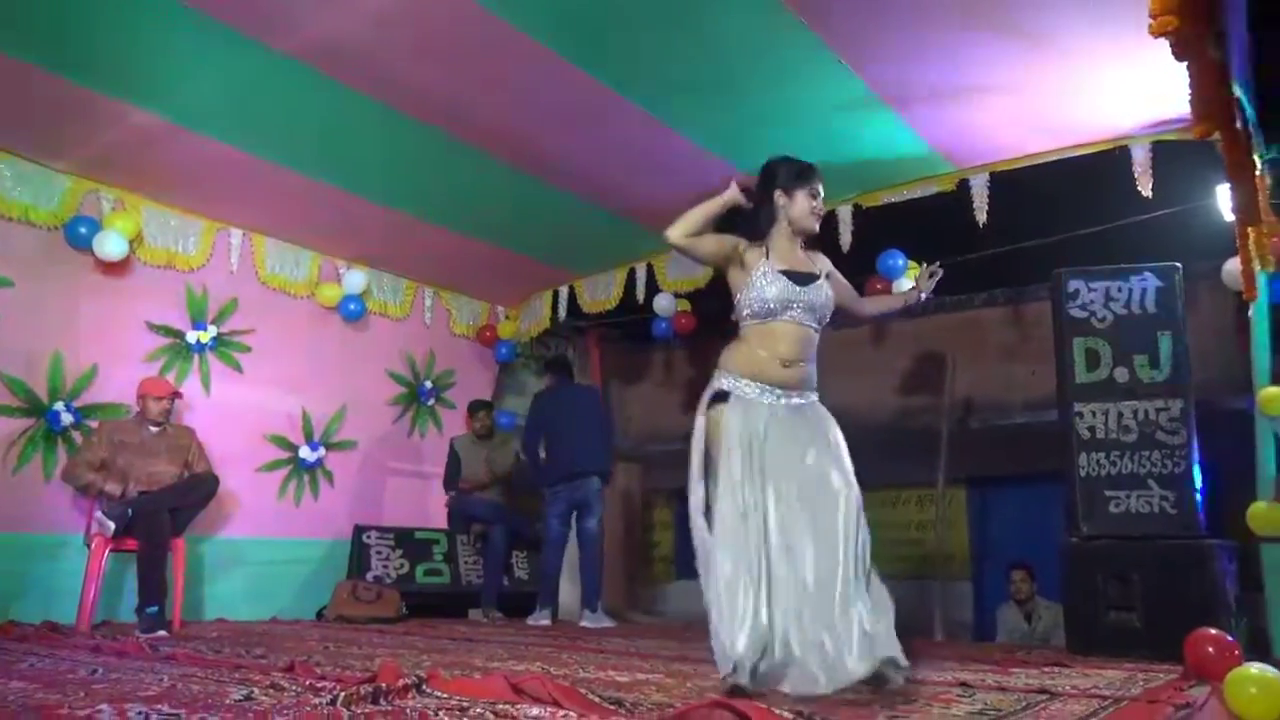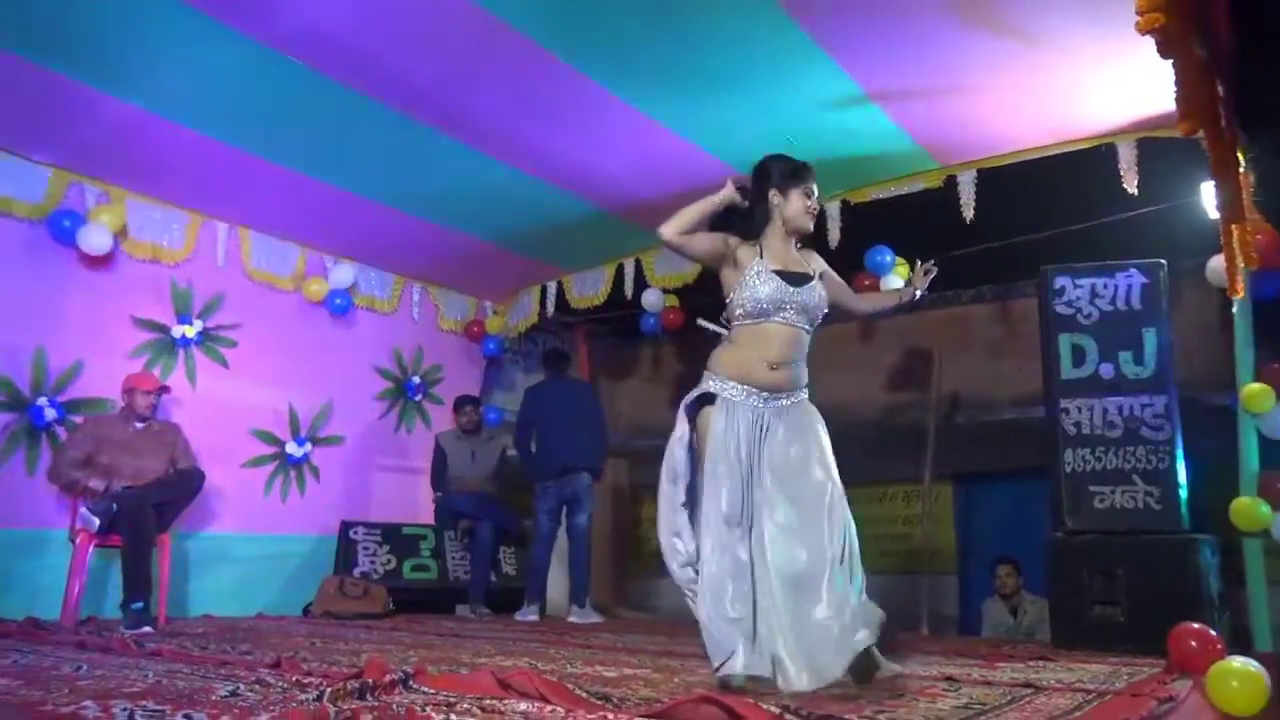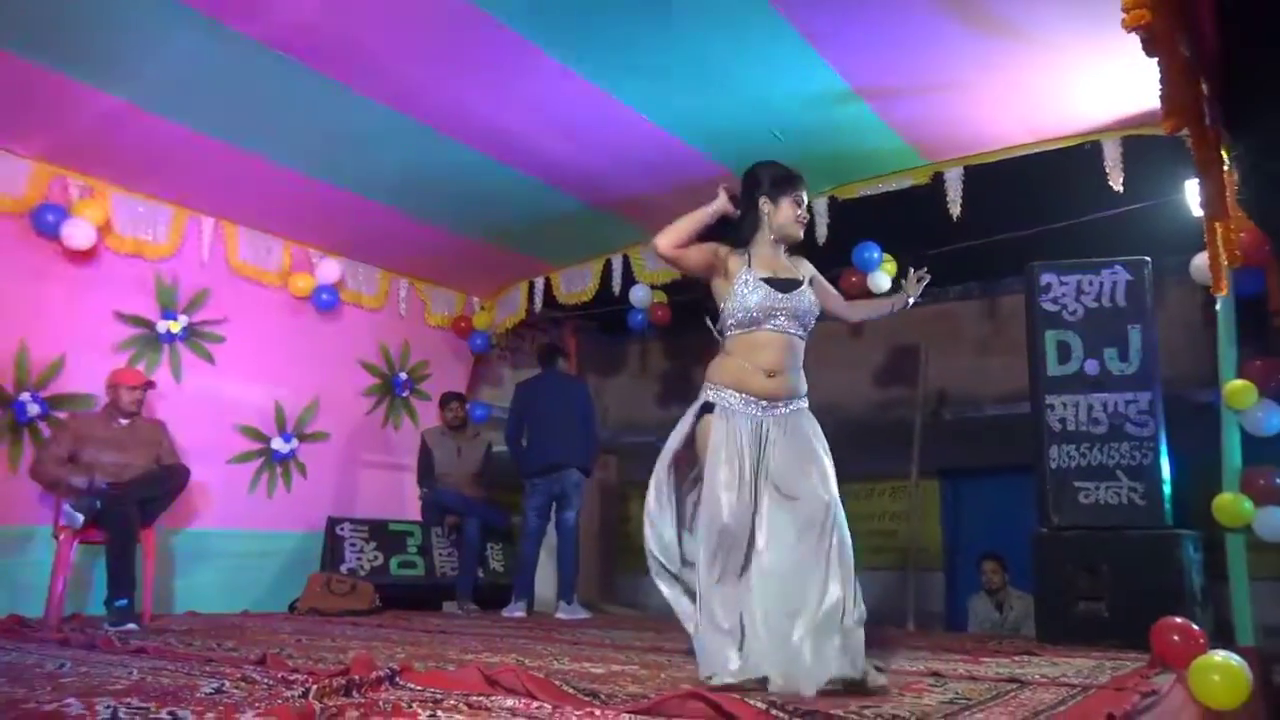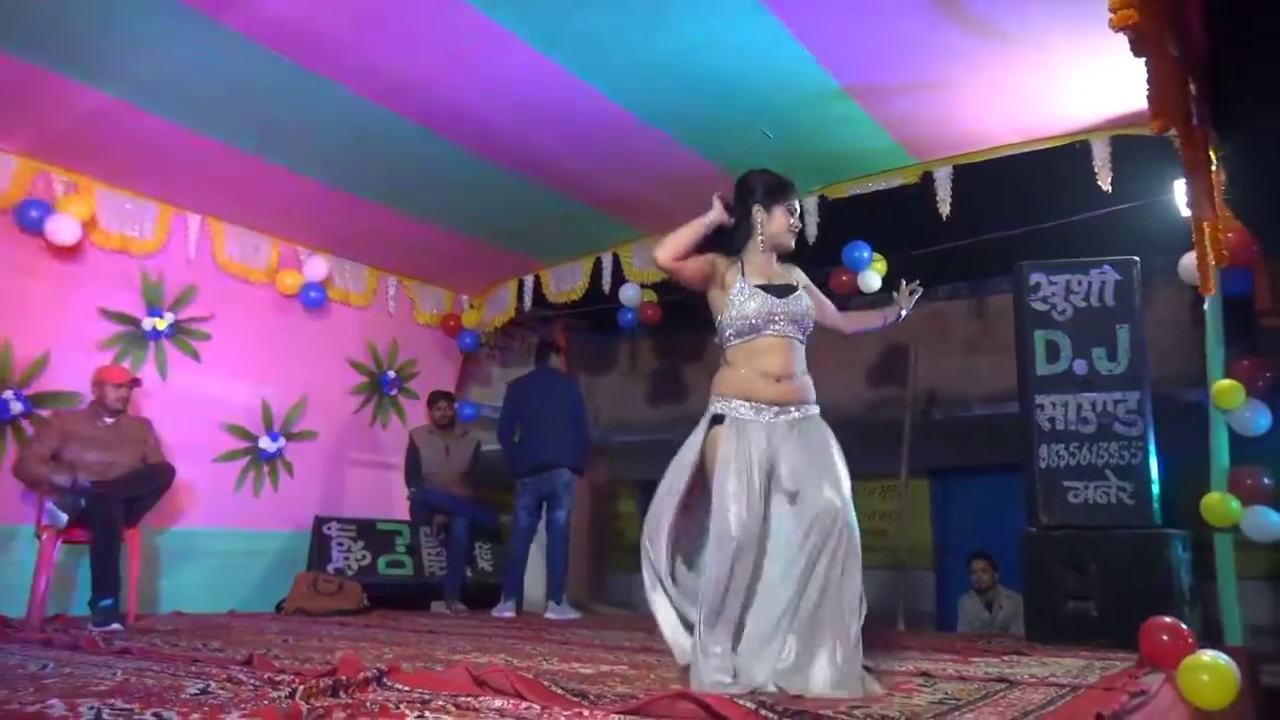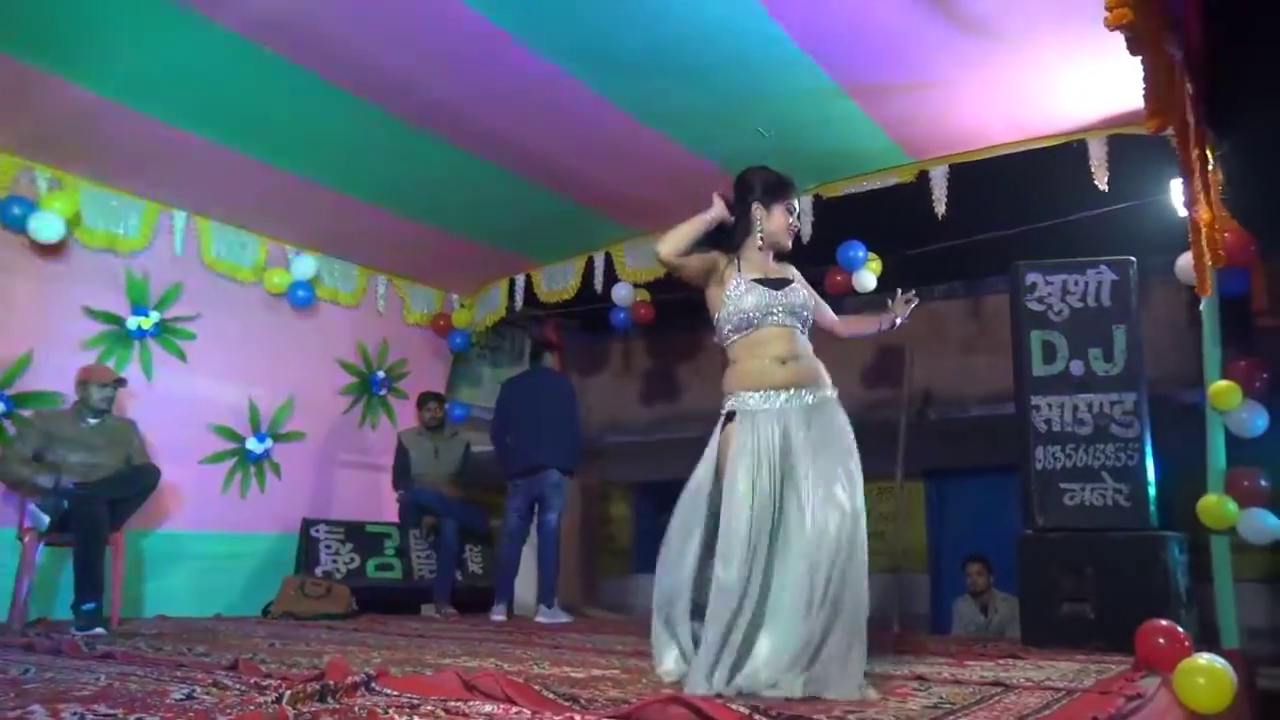
dt=0.1s
person 1, frame 1
left shoulder: (819, 263)
right shoulder: (742, 252)
left elbow: (862, 306)
right elbow: (677, 236)
left wrist: (913, 294)
right wrist: (728, 199)
left hip: (802, 408)
right hip: (741, 400)
left knee: (831, 514)
right knee: (744, 524)
left ankle: (860, 646)
right ankle: (749, 659)
person 1, frame 2
left shoulder: (812, 263)
right shoulder: (735, 251)
left elbow: (857, 303)
right elbow: (670, 234)
left wrist: (908, 292)
right wrist: (723, 198)
left hip: (790, 409)
right hip: (730, 402)
left knee: (817, 512)
right knee: (730, 521)
left ankle: (843, 641)
right ankle: (741, 654)
person 1, frame 3
left shoulder: (803, 270)
right shoulder: (726, 260)
left elbow: (848, 311)
right elbow: (665, 246)
left wrist: (900, 299)
right wrist: (718, 208)
left hip: (790, 415)
right hip: (730, 409)
left knee: (818, 518)
right knee: (729, 526)
left ankle: (838, 654)
right ankle: (727, 656)
person 1, frame 4
left shoulder: (795, 277)
right shoulder: (721, 270)
left elbow: (843, 322)
right elbow: (664, 258)
left wrist: (895, 311)
right wrist: (714, 217)
left hip: (799, 421)
right hip: (738, 420)
left knee: (830, 525)
right knee: (734, 536)
left ankle: (832, 662)
right ankle: (720, 663)
person 1, frame 5
left shoulder: (792, 273)
right shoulder: (717, 268)
left elbow: (835, 325)
right elbow: (667, 251)
left wrist: (889, 318)
right wrist: (716, 214)
left hip: (817, 409)
right hip: (754, 414)
left knee: (835, 528)
right knee: (741, 534)
left ankle: (832, 664)
right ankle: (714, 664)
person 2, frame 1
left shoulder: (542, 400)
right shoulder: (593, 396)
left elbow: (529, 444)
right elbow: (609, 437)
left wrist: (541, 475)
right wrist: (603, 471)
left hip: (558, 481)
right hip: (590, 478)
left knee: (553, 544)
right knee: (591, 543)
left ankle: (544, 609)
right ankle: (591, 610)
person 2, frame 2
left shoulder: (534, 394)
right shoulder: (586, 390)
left elbow: (521, 438)
right elbow: (601, 433)
left wrist: (533, 469)
right wrist: (595, 467)
left hip: (549, 476)
right hip: (581, 473)
left knee: (542, 539)
right knee: (580, 538)
left ankle: (533, 605)
right ankle: (579, 606)
person 2, frame 3
left shoulder: (525, 389)
right shoulder: (577, 386)
left elbow: (512, 434)
right elbow: (591, 430)
left wrist: (525, 466)
right wrist: (586, 464)
left hip: (538, 472)
right hip: (571, 470)
left knee: (530, 536)
right knee: (568, 534)
left ankle: (520, 601)
right ankle: (566, 602)
person 2, frame 4
left shoulder: (518, 387)
right shoulder: (569, 384)
left elbow: (504, 432)
right elbow: (583, 428)
left wrist: (518, 463)
right wrist: (579, 464)
left hip: (529, 471)
right hip: (562, 469)
left knee: (521, 535)
right knee: (558, 534)
left ankle: (509, 600)
right ankle: (556, 602)
person 2, frame 5
left shoulder: (510, 386)
right shoulder: (560, 383)
left elbow: (496, 432)
right elbow: (573, 428)
right wrist: (572, 464)
left hip: (520, 473)
right hip: (553, 470)
left knee: (511, 536)
right knee: (549, 535)
left ankle: (501, 604)
right ankle: (547, 606)
person 3, frame 1
left shoulder: (185, 436)
right shoulder: (112, 431)
left elbow: (205, 480)
right elbow: (74, 471)
right wrist: (118, 489)
left hip: (167, 514)
right hip: (127, 514)
left knee: (210, 482)
right knee: (155, 518)
left ankle: (121, 514)
right ankle: (151, 614)
person 3, frame 2
left shoulder: (171, 432)
right shoulder: (96, 427)
left elbow: (190, 477)
right elbow: (60, 469)
right wrist: (103, 485)
left hip: (151, 510)
right hip: (111, 510)
left knee: (195, 476)
right knee: (140, 514)
left ankle: (107, 509)
right ankle: (136, 610)
person 3, frame 3
left shoulder: (155, 429)
right shoulder: (80, 423)
left elbow: (174, 474)
right elbow: (42, 467)
right wrist: (86, 482)
left hip: (135, 507)
right hip: (95, 506)
left knee: (180, 473)
right knee: (123, 510)
left ankle: (90, 506)
right ankle: (120, 607)
person 3, frame 4
left shoulder: (141, 427)
right shoulder: (64, 421)
left elbow: (159, 473)
right elbow: (25, 465)
right wrist: (70, 480)
left hip: (120, 505)
right hip: (82, 508)
left knee: (166, 471)
right knee: (107, 508)
left ankle: (76, 503)
right ankle: (105, 607)
person 3, frame 5
left shoulder: (125, 428)
right shoulder: (47, 422)
left elbow: (143, 474)
right wrist: (53, 482)
left hip: (105, 508)
right hip: (66, 510)
left knee: (150, 474)
right knee: (92, 510)
left ankle: (59, 505)
right ankle: (87, 610)
person 4, frame 1
left shoulder: (510, 450)
right shoulder: (458, 445)
right elbow: (450, 486)
right wrist: (483, 480)
left hip: (496, 515)
right hip: (465, 515)
left knee: (499, 532)
right knee: (465, 505)
left ankle: (489, 605)
right ankle: (529, 528)
person 4, frame 2
left shoulder: (497, 444)
right shoulder: (444, 440)
left elbow: (500, 485)
right elbow: (438, 485)
right wrist: (471, 489)
left hip: (484, 510)
right hip: (451, 511)
left knee: (486, 528)
right knee: (453, 501)
left ankle: (477, 600)
right ankle: (517, 525)
person 4, frame 3
left shoulder: (482, 442)
right shoulder: (430, 438)
left elbow: (485, 483)
right elbow: (425, 481)
left wrist: (460, 512)
right wrist: (461, 493)
left hip: (469, 508)
right hip: (438, 508)
left knee: (473, 525)
right knee: (440, 496)
left ankle: (464, 597)
right ankle: (505, 521)
person 4, frame 4
left shoulder: (471, 441)
right shoulder: (417, 437)
left elbow: (473, 483)
right elbow: (412, 481)
left wrist: (447, 511)
right wrist: (449, 491)
left hip: (457, 507)
right hip: (426, 508)
left knee: (461, 524)
right knee: (428, 495)
left ankle: (452, 597)
right ankle: (495, 521)
person 4, frame 5
left shoulder: (460, 442)
right shoulder: (407, 439)
left elbow: (463, 485)
right elbow: (400, 483)
left wrist: (437, 513)
right wrist: (440, 494)
left hip: (448, 509)
right hip: (415, 509)
left knee: (451, 526)
right knee: (420, 495)
left ankle: (442, 600)
right ankle: (485, 524)
